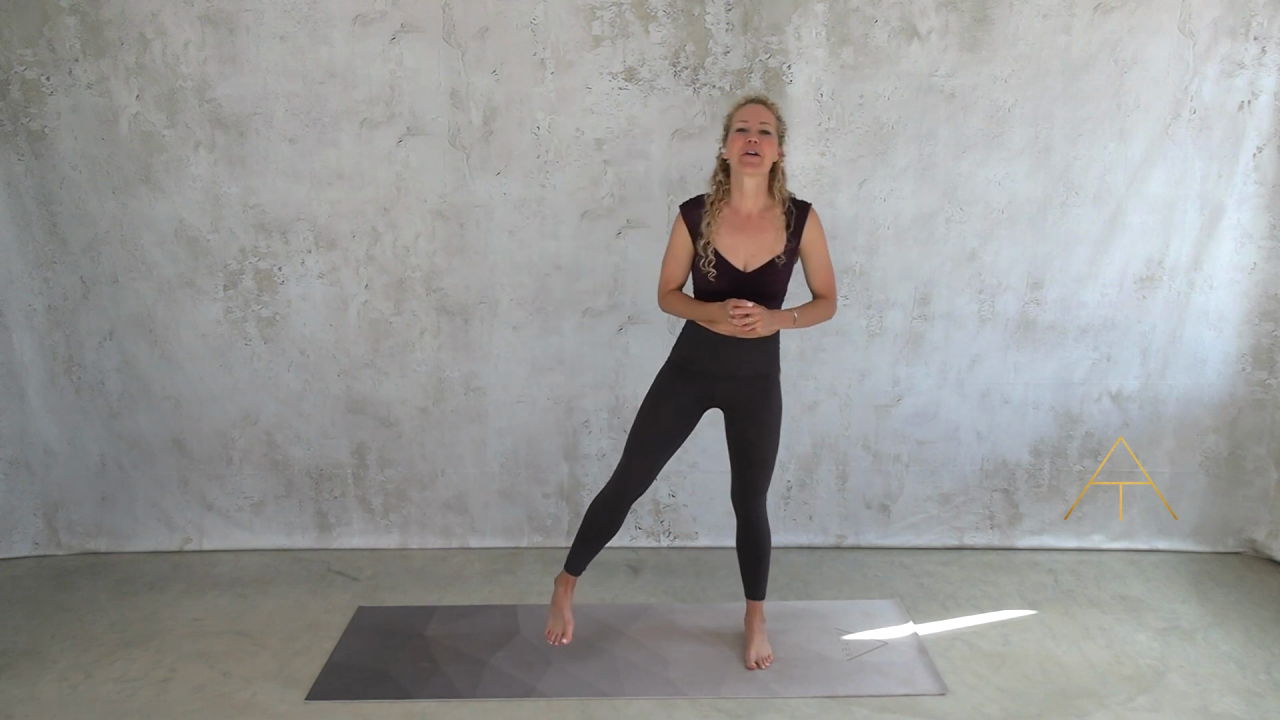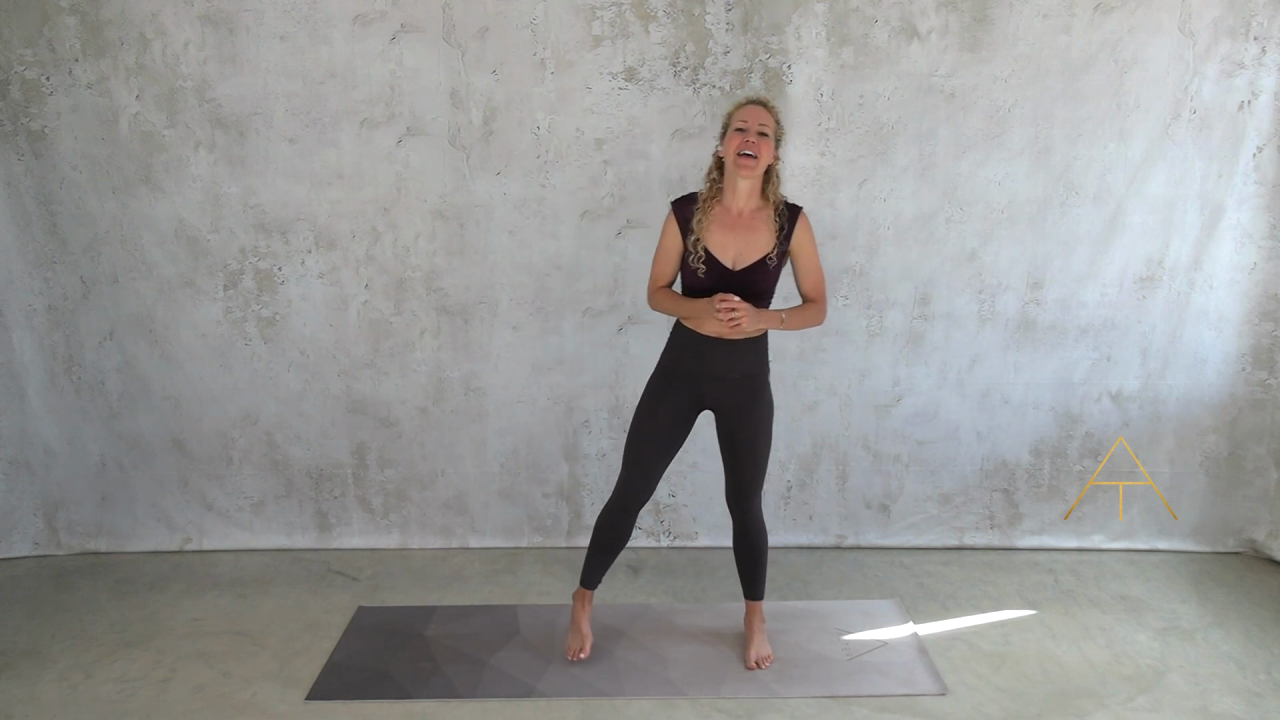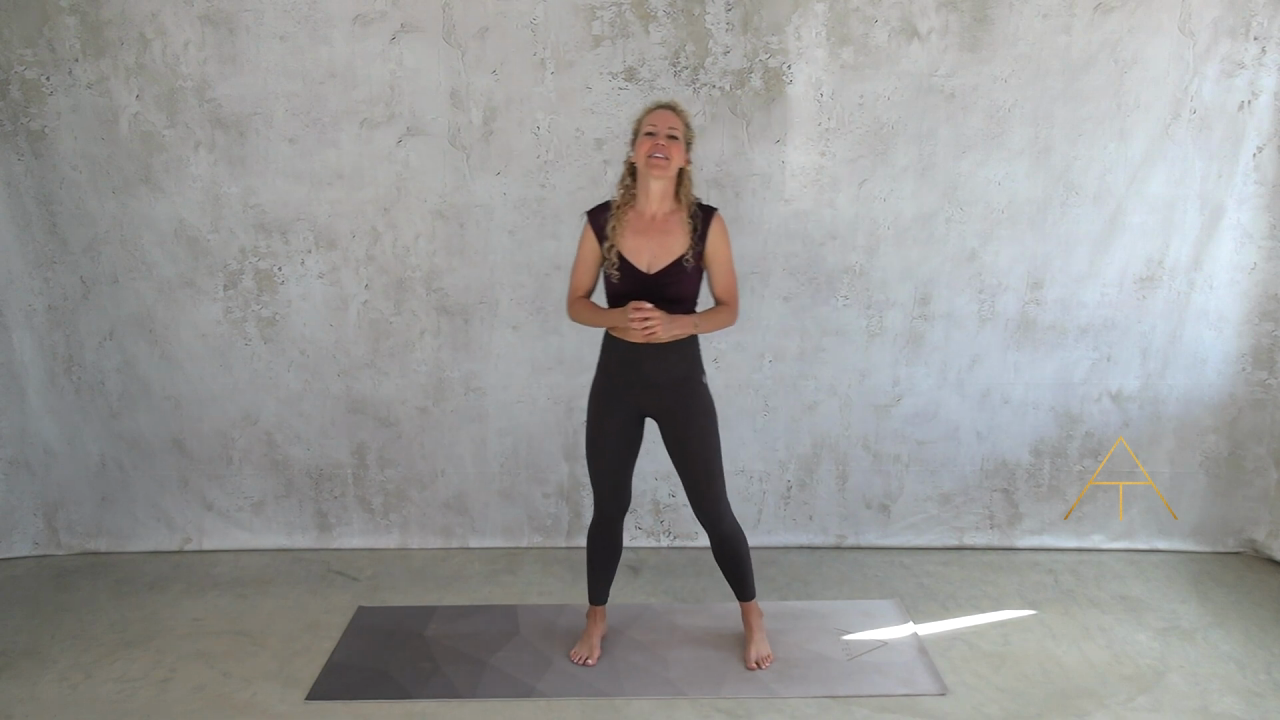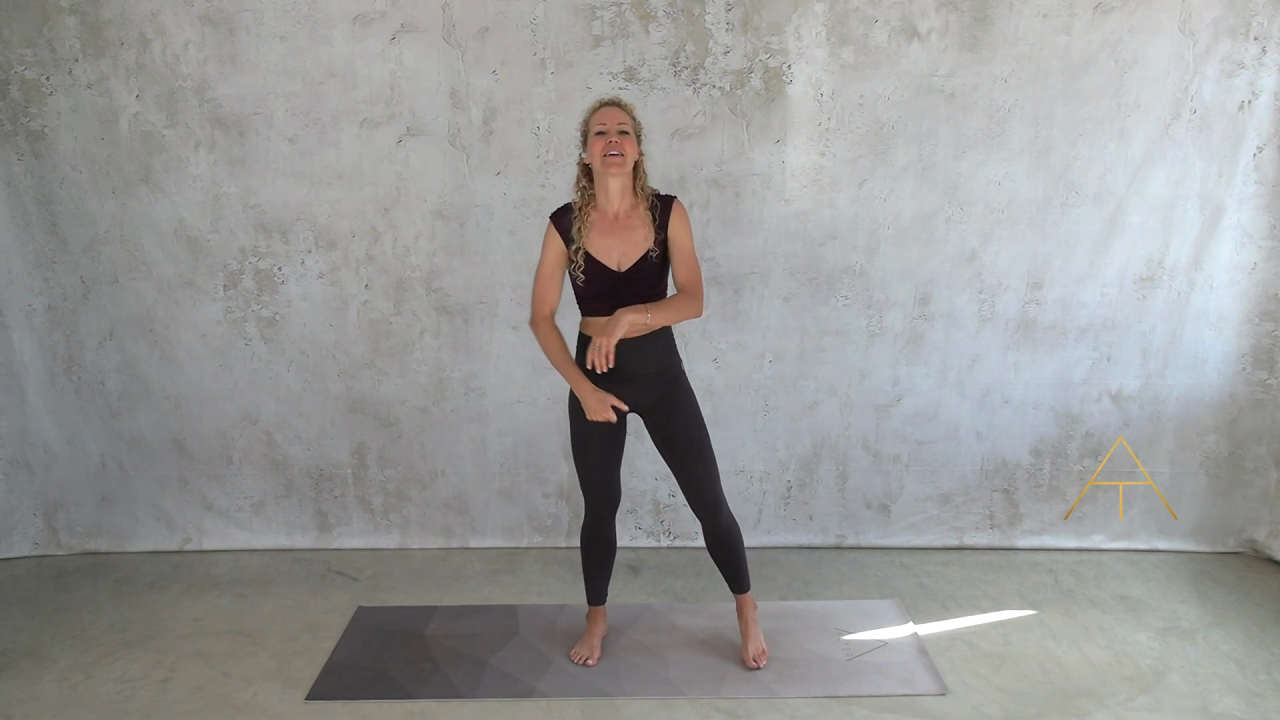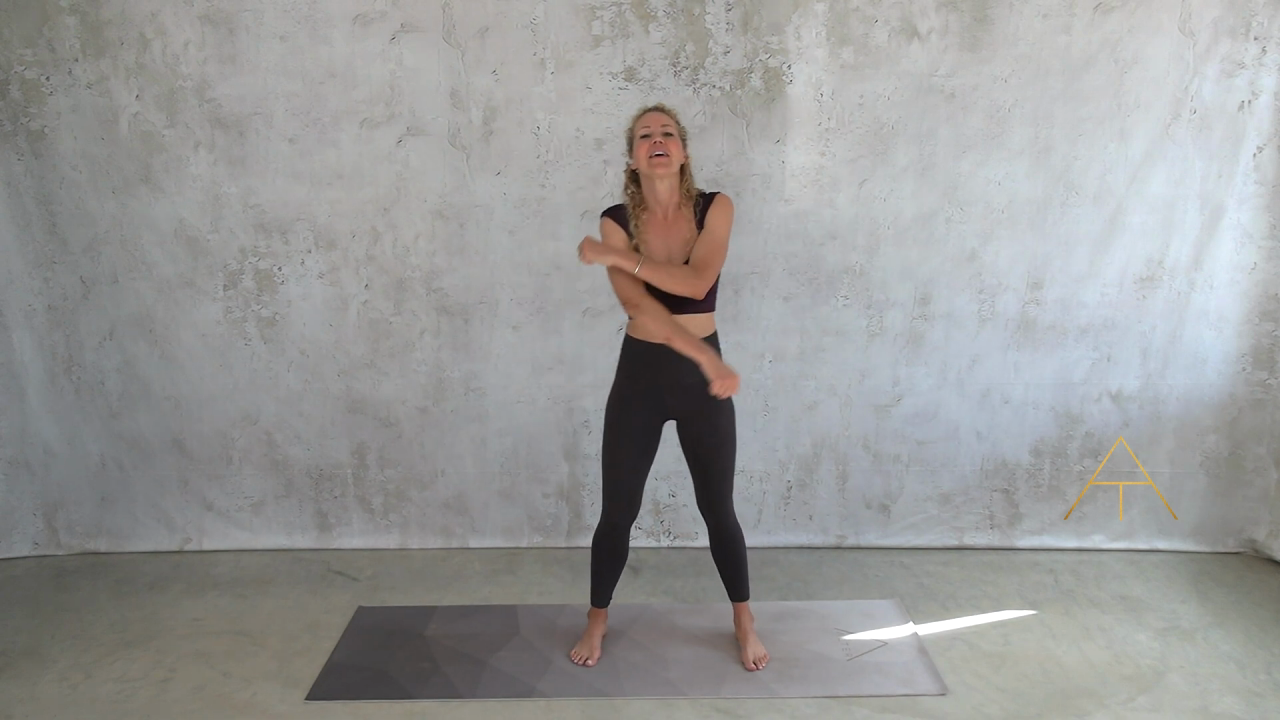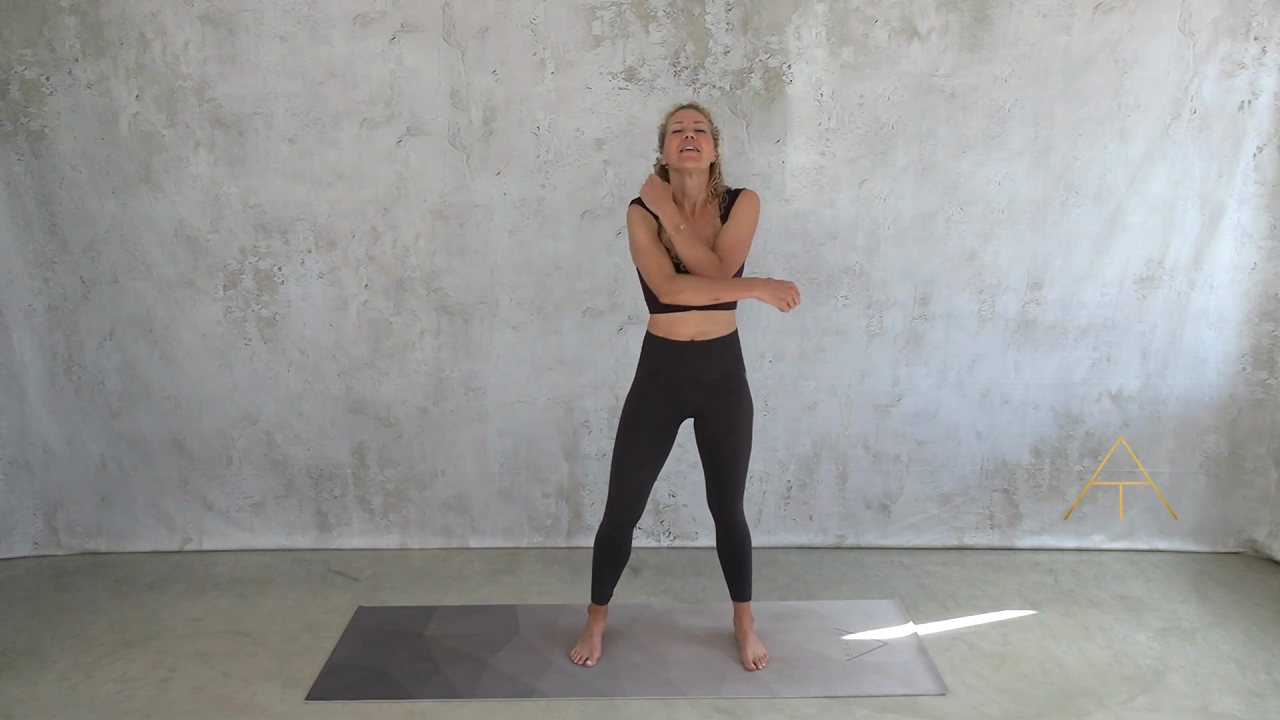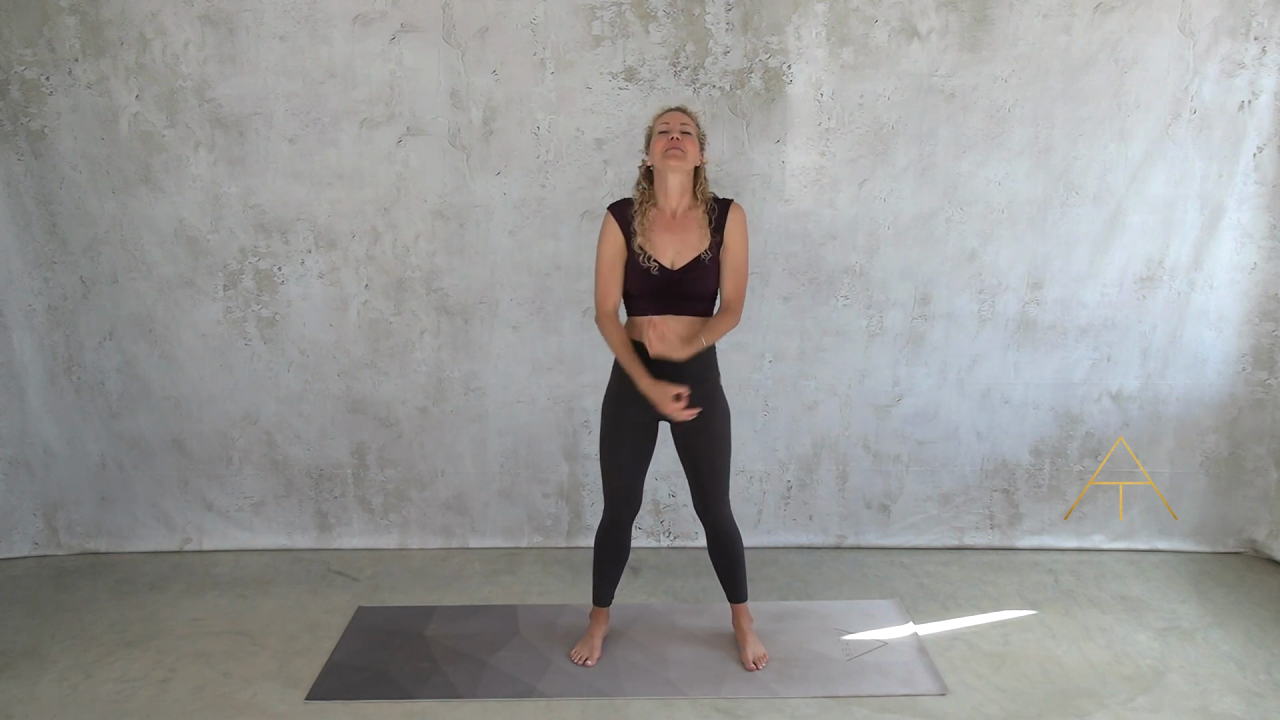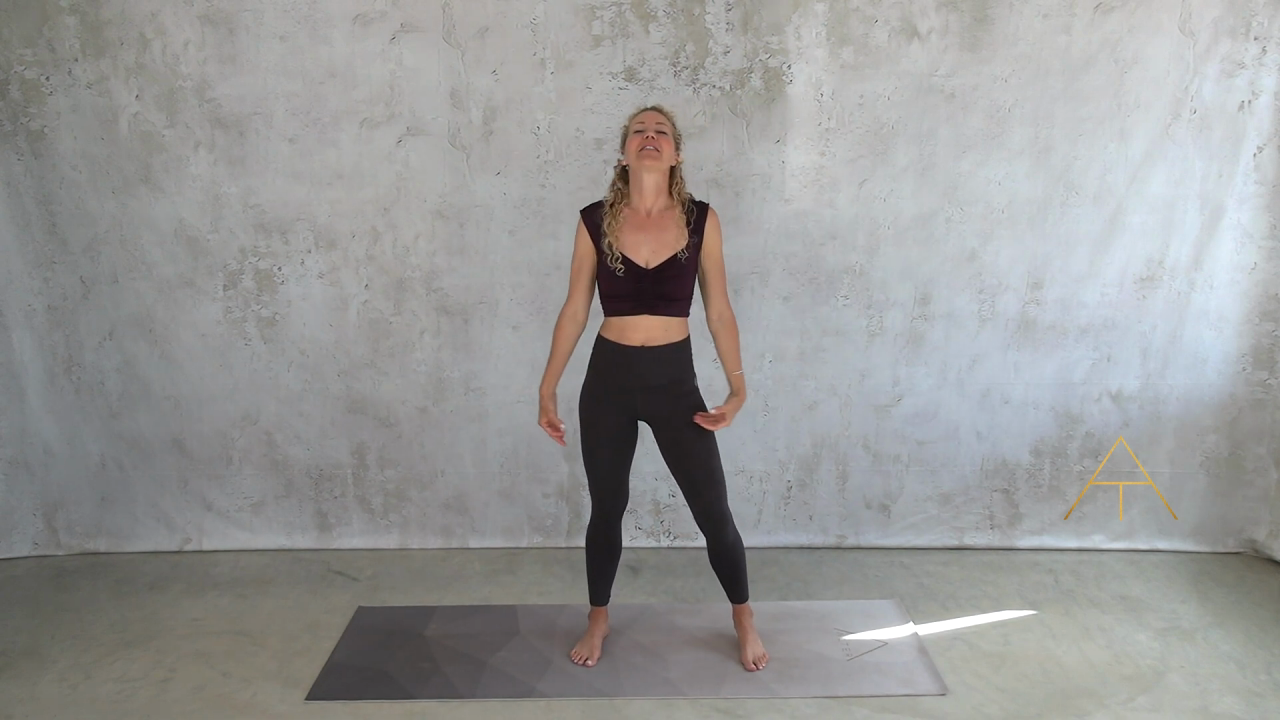
dt=0.4s
person 1, frame 1
left shoulder: (800, 219)
right shoulder: (694, 215)
left elbow: (826, 301)
right elbow: (667, 295)
left wrist: (778, 318)
right wrist: (717, 311)
left hip: (758, 374)
right hip: (692, 363)
left knee: (750, 503)
right knee: (628, 481)
left ankle: (755, 619)
right ankle: (566, 583)
person 1, frame 2
left shoulder: (791, 222)
right shoulder: (686, 212)
left elbow: (818, 308)
right elbow: (657, 294)
left wrist: (764, 318)
right wrist: (702, 307)
left hip: (746, 375)
right hip: (680, 366)
left knee: (745, 503)
right knee: (631, 492)
left ankle: (755, 619)
right ankle: (583, 600)
person 1, frame 3
left shoulder: (707, 223)
right shoulder: (602, 221)
left elbow: (729, 308)
right elbow: (575, 303)
left wrist: (680, 323)
right wrist: (613, 317)
left hip: (680, 376)
right hip: (616, 375)
left knee: (712, 506)
right knee: (609, 508)
left ankle: (752, 615)
right ankle: (596, 617)
person 1, frame 4
left shoulder: (668, 212)
right shoulder: (564, 224)
left elbow: (693, 301)
right elbow: (541, 318)
left wrist: (627, 317)
right wrist: (579, 387)
left hip: (659, 366)
right hip: (597, 374)
left knee: (708, 499)
right knee: (600, 505)
left ankle: (746, 610)
right ankle: (596, 618)
person 1, frame 5
left shoulder: (715, 208)
right shoulder: (616, 220)
left elbow: (697, 281)
right elbow: (641, 305)
left wrist: (619, 258)
right wrist: (708, 360)
left hip: (701, 369)
right hip: (640, 374)
left knee: (718, 508)
right knee: (619, 510)
left ankle: (743, 619)
right ankle: (597, 618)
person 1, frame 6
left shoulder: (742, 203)
right shoulder: (642, 211)
left elbow: (718, 269)
right elbow: (670, 288)
left wrist: (671, 212)
right wrist: (762, 287)
left hip: (722, 372)
right hip: (659, 372)
left knee: (728, 507)
right knee: (622, 507)
left ankle: (744, 621)
right ankle: (596, 618)
person 1, frame 7
left shoulder: (727, 216)
right shoulder: (620, 218)
left elbow: (732, 310)
right elbow: (606, 313)
left wrist: (686, 344)
right wrist: (646, 383)
left hip: (699, 379)
right hip: (631, 380)
left knee: (714, 509)
right knee: (619, 509)
left ankle: (742, 621)
right ankle: (599, 619)
person 1, frame 8
left shoulder: (701, 220)
right shoulder: (595, 221)
left elbow: (719, 309)
right elbow: (575, 310)
left wrist: (737, 386)
right wrist: (548, 389)
left hip: (675, 378)
right hip: (608, 378)
left knee: (713, 510)
right knee: (607, 508)
left ankle: (744, 620)
right ankle: (598, 619)
